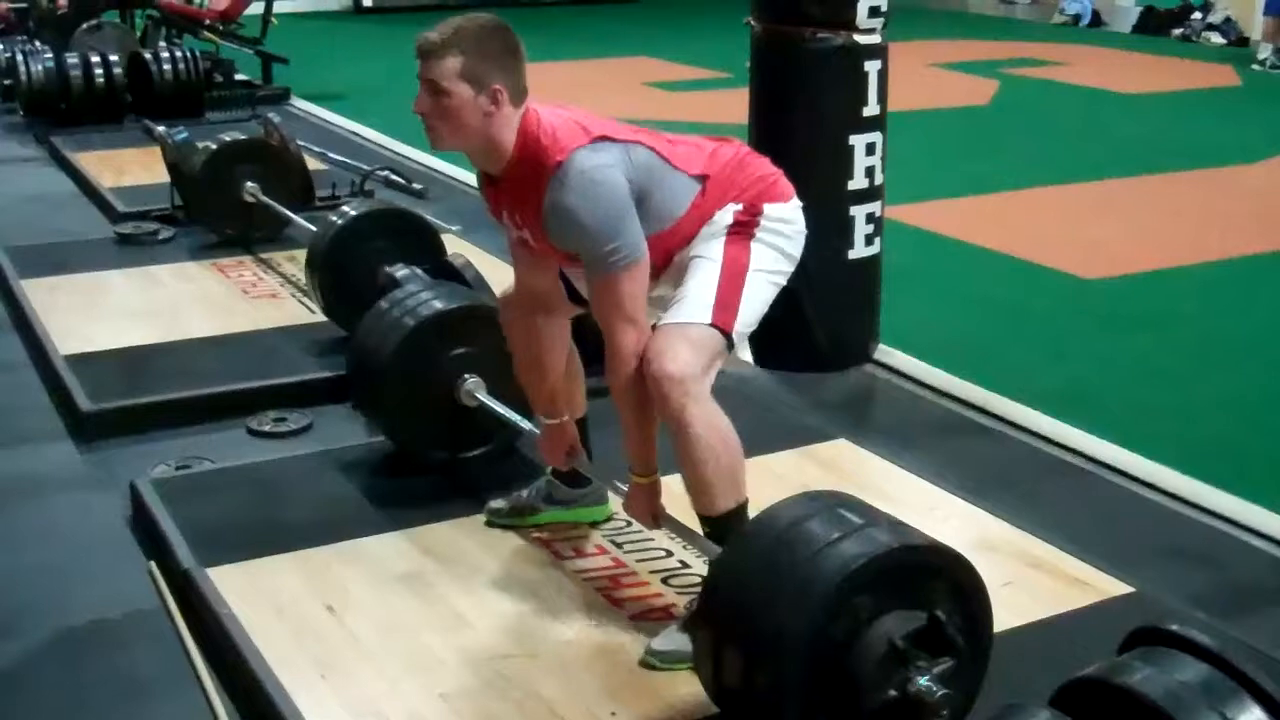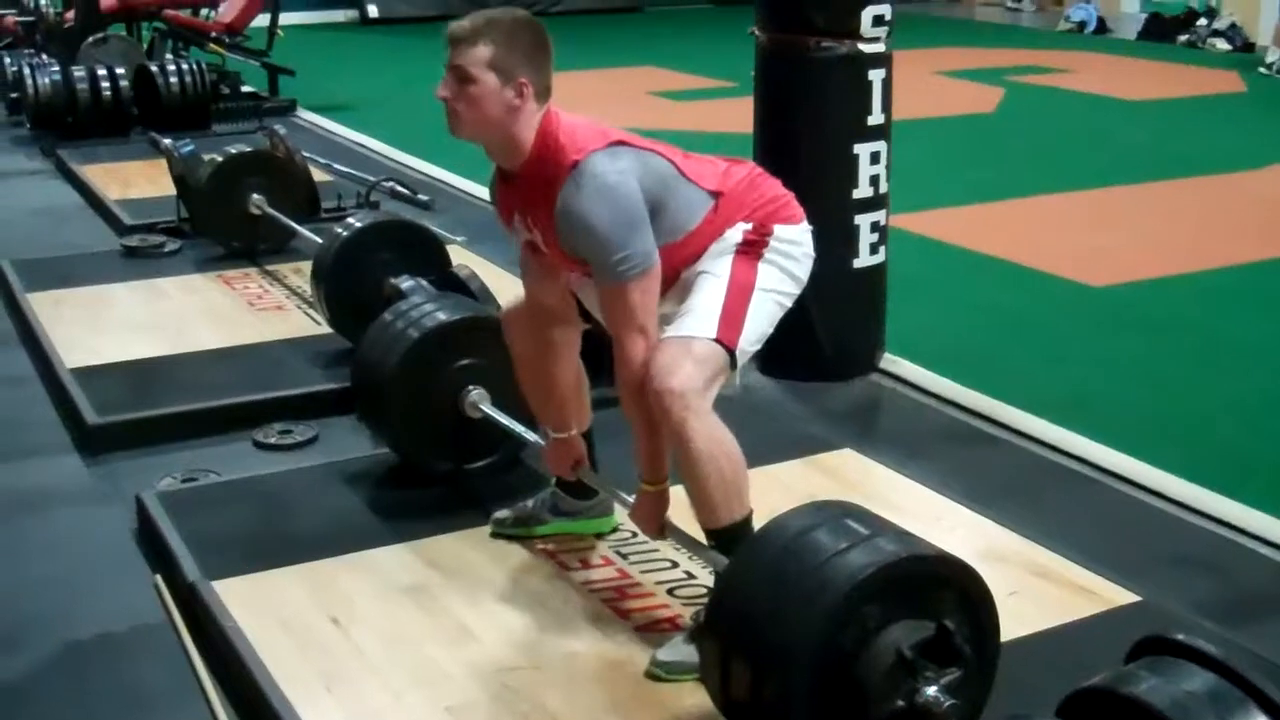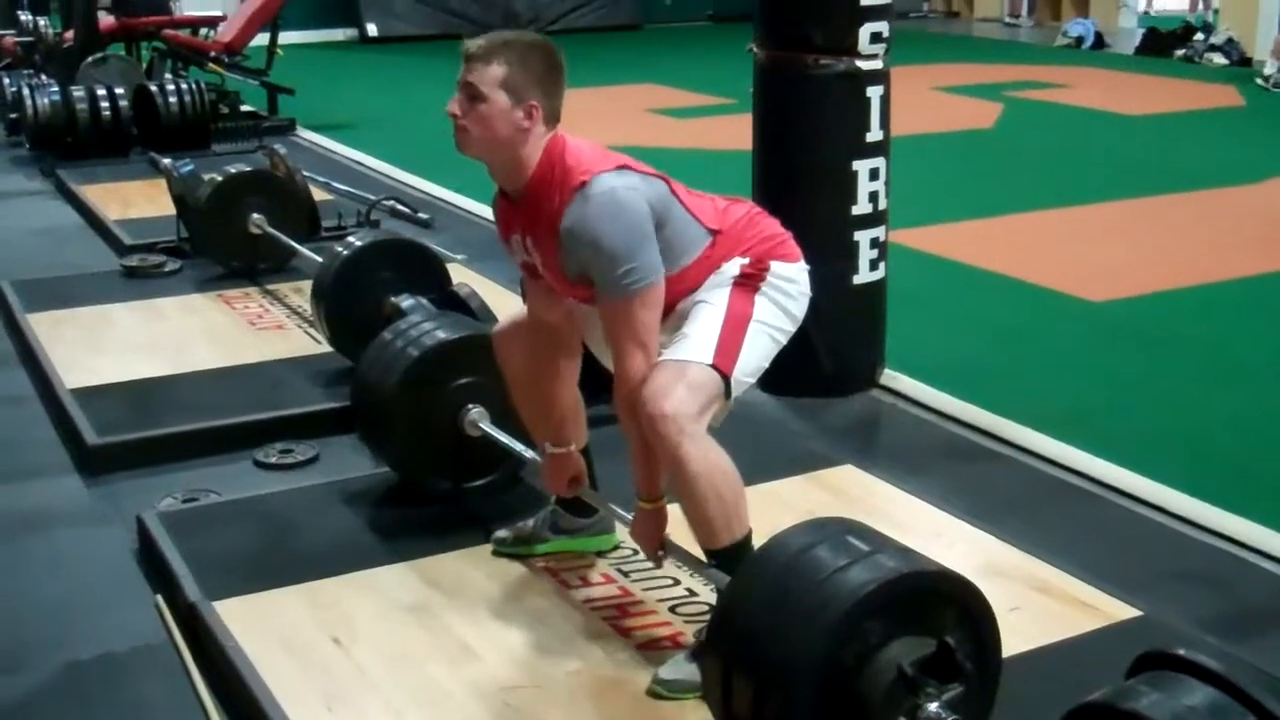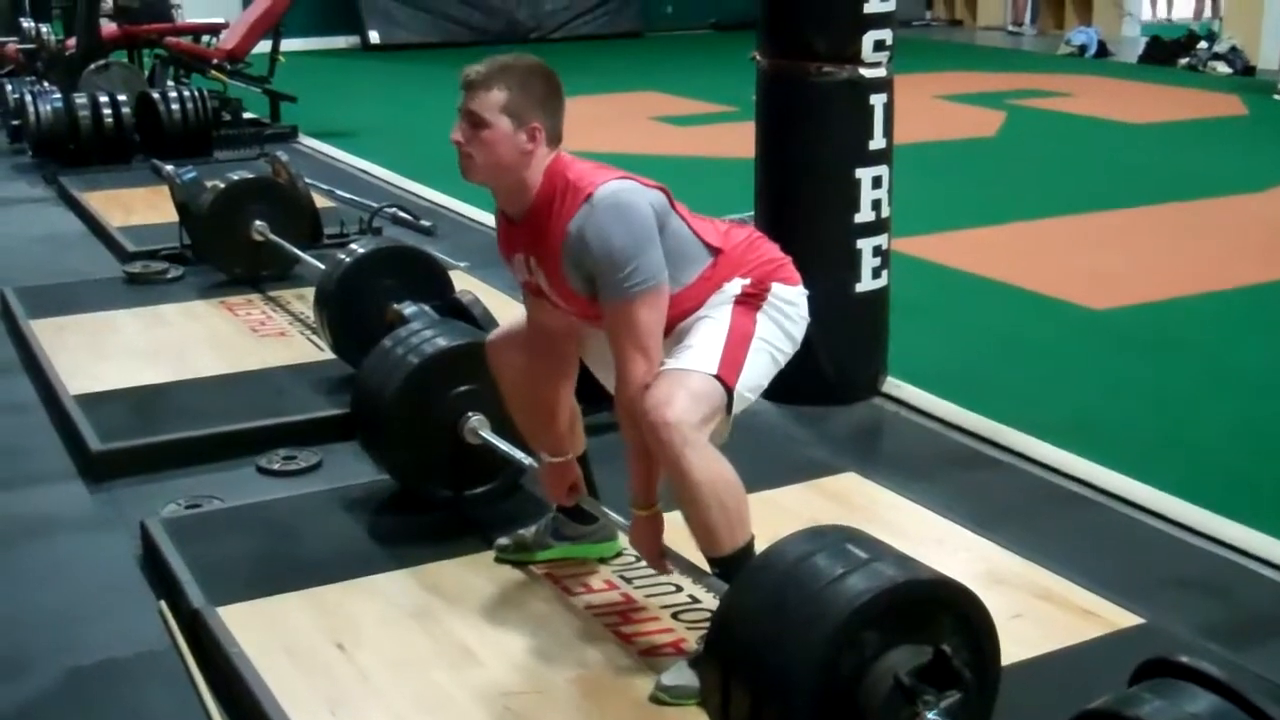
dt=0.4s
person 1, frame 1
left shoulder: (579, 177)
right shoulder: (500, 167)
left elbow: (626, 339)
right elbow: (542, 297)
left wrist: (643, 476)
right wrist: (552, 417)
left hip: (747, 217)
right hip: (665, 223)
left knee: (671, 370)
right knee: (516, 309)
right ankle: (574, 484)
person 1, frame 2
left shoulder: (591, 183)
right shoulder: (513, 173)
left elbow: (634, 346)
right elbow: (551, 308)
left wrist: (652, 485)
right wrist: (561, 432)
left hip: (756, 236)
right hip: (670, 245)
left knee: (674, 385)
right knee: (522, 322)
right ankle: (579, 495)
person 1, frame 3
left shoulder: (598, 203)
right shoulder: (515, 197)
left elbow: (634, 365)
right elbow: (554, 326)
left wrist: (649, 502)
right wrist: (560, 448)
left hip: (753, 271)
right hip: (668, 279)
left knee: (667, 408)
right knee: (515, 340)
right ankle: (578, 513)
person 1, frame 4
left shoulder: (605, 213)
right shoulder: (515, 217)
left elbow: (638, 374)
right elbow: (553, 339)
left wrist: (644, 509)
right wrist: (557, 456)
left hip: (751, 294)
right hip: (670, 304)
left knee: (670, 418)
right knee: (509, 350)
right ankle: (579, 521)
